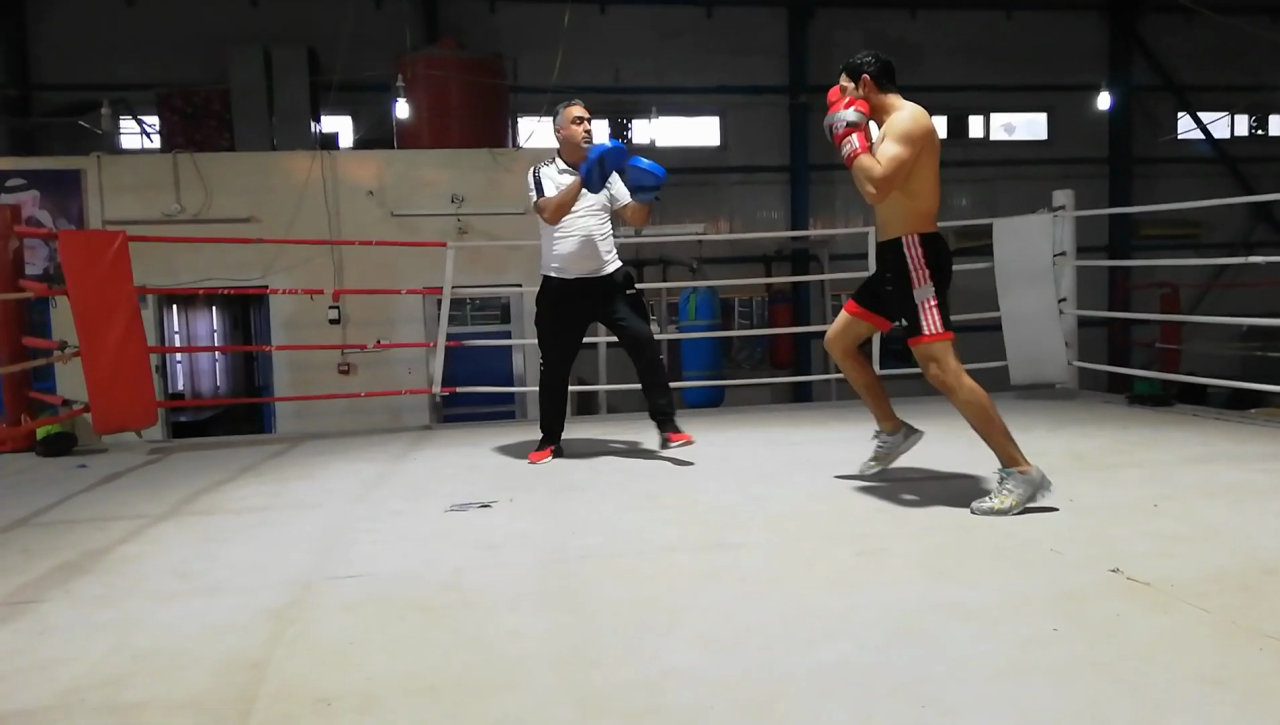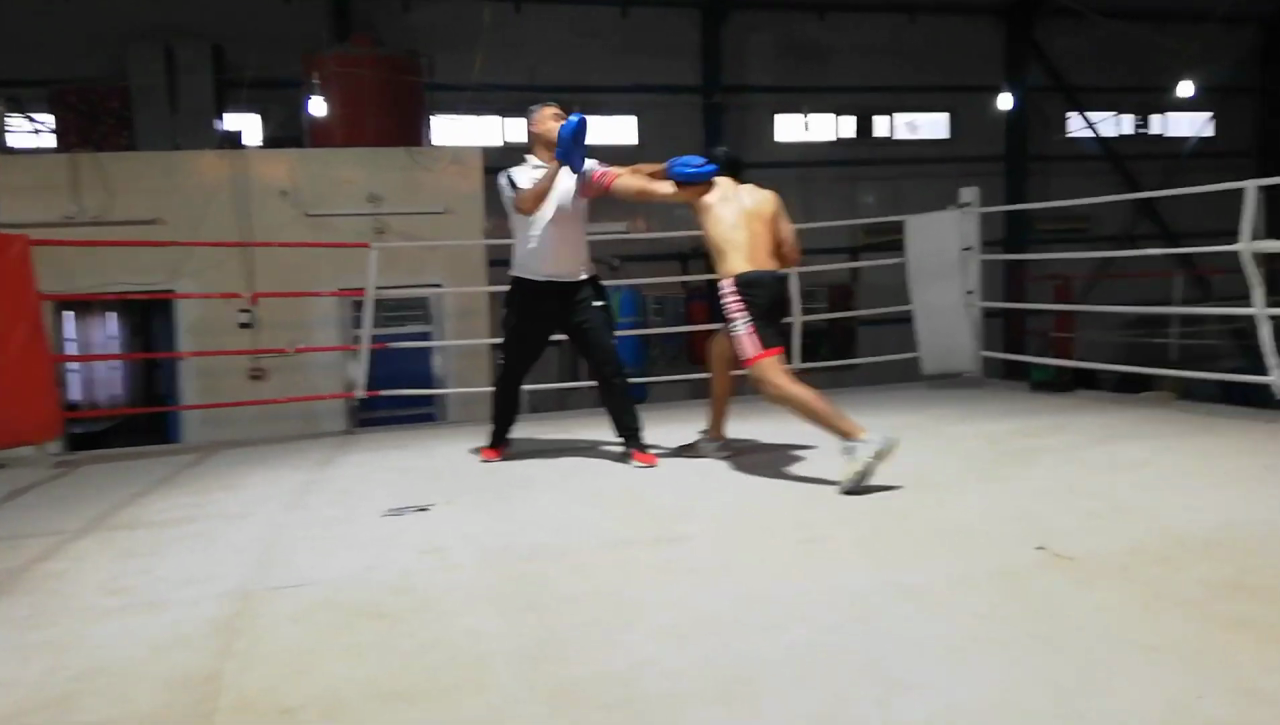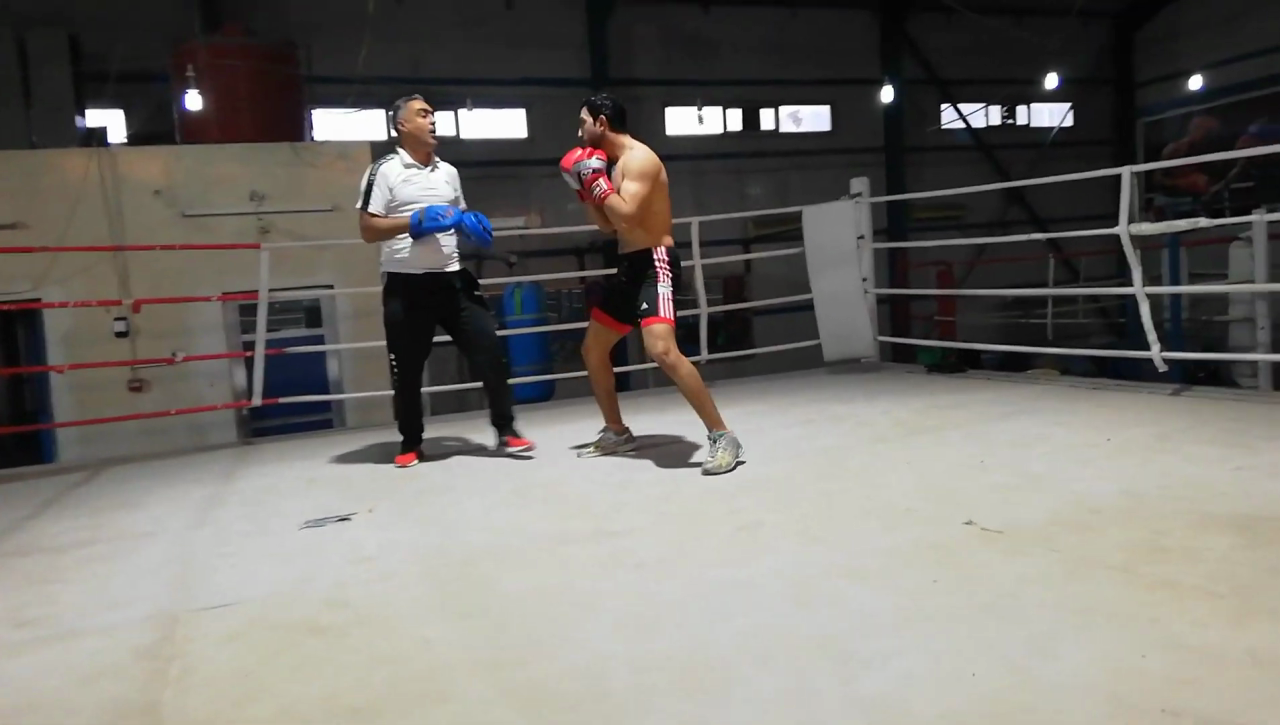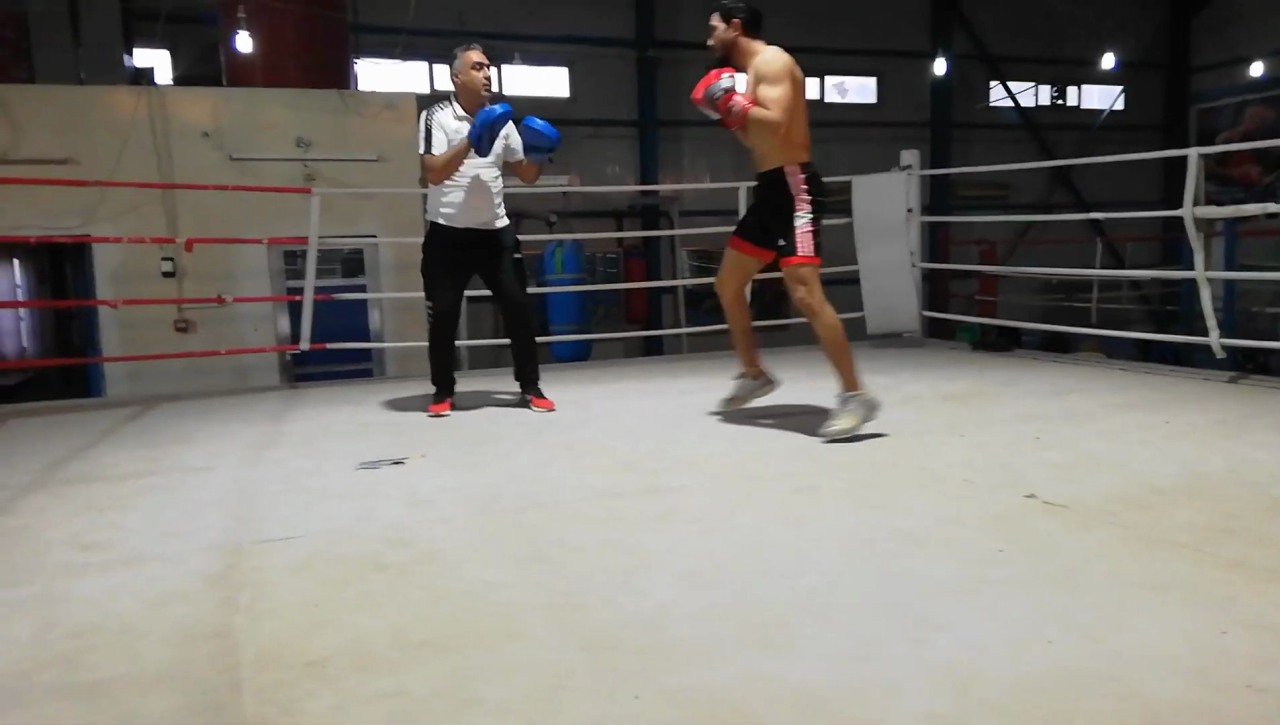
dt=0.5s
person 1, frame 1
left shoulder: (908, 119)
right shoulder: (890, 126)
left elbow: (877, 187)
right elbow: (874, 192)
left wrist: (851, 133)
right wrist: (853, 140)
left hip: (916, 257)
right hip: (892, 259)
left knee: (940, 370)
right knee: (838, 341)
left ankle: (1021, 470)
right ankle: (893, 429)
person 1, frame 2
left shoulder: (703, 189)
right shoulder: (768, 198)
left elbow: (647, 189)
right elbow: (790, 255)
left wrist: (601, 181)
left hip: (741, 291)
right hip: (770, 285)
left knee: (773, 381)
right knee: (718, 354)
left ankle: (862, 441)
right ankle: (714, 437)
person 1, frame 3
left shoulder: (639, 158)
right shoulder: (617, 162)
left elbow: (628, 216)
right elbow: (610, 226)
left wrist: (594, 180)
right wrist: (585, 189)
left hip: (655, 263)
right hip: (631, 268)
left knee: (661, 349)
right knee: (593, 350)
left ankle: (722, 436)
right ankle: (614, 431)
person 1, frame 4
left shoulder: (772, 61)
right shoulder: (755, 70)
left elbow: (776, 124)
left wrist: (731, 100)
right wrist: (726, 114)
left hip: (793, 186)
right hip: (769, 189)
left knee: (805, 292)
right knee: (727, 285)
left ankle: (855, 396)
right ankle: (753, 375)
person 2, frame 1
left shoulder: (606, 170)
right shoulder: (542, 173)
left elbow: (632, 218)
right elbow: (550, 214)
left wrist: (642, 196)
right wrist: (583, 179)
left hip: (609, 278)
right hip: (561, 286)
left knee: (644, 344)
right knee: (554, 368)
left ankle: (667, 426)
right ankle: (550, 440)
person 2, frame 2
left shoulder: (580, 170)
right shoulder: (513, 176)
left elbow: (624, 175)
right elbow: (528, 206)
left wrist: (667, 168)
right wrist: (560, 161)
left hip: (578, 288)
right hip: (530, 289)
left knee: (607, 363)
right knee: (512, 367)
left ankle: (633, 442)
right ankle: (498, 438)
person 2, frame 3
left shoulder: (447, 171)
right shoulder: (384, 171)
right elbow: (368, 230)
left wrist: (473, 228)
right wrist: (412, 221)
left hip: (452, 279)
right hip: (405, 284)
left knee: (489, 347)
right knee: (407, 368)
left ankle: (506, 430)
right ankle: (412, 442)
person 2, frame 4
left shoulder: (501, 119)
right shoulder: (436, 117)
left elbow: (525, 175)
right elbow: (433, 173)
left wrist: (538, 155)
right wrist: (471, 139)
left hip: (495, 233)
right hip: (448, 236)
left knee: (519, 309)
right knee: (442, 317)
left ankle: (530, 387)
right ankle: (443, 392)
